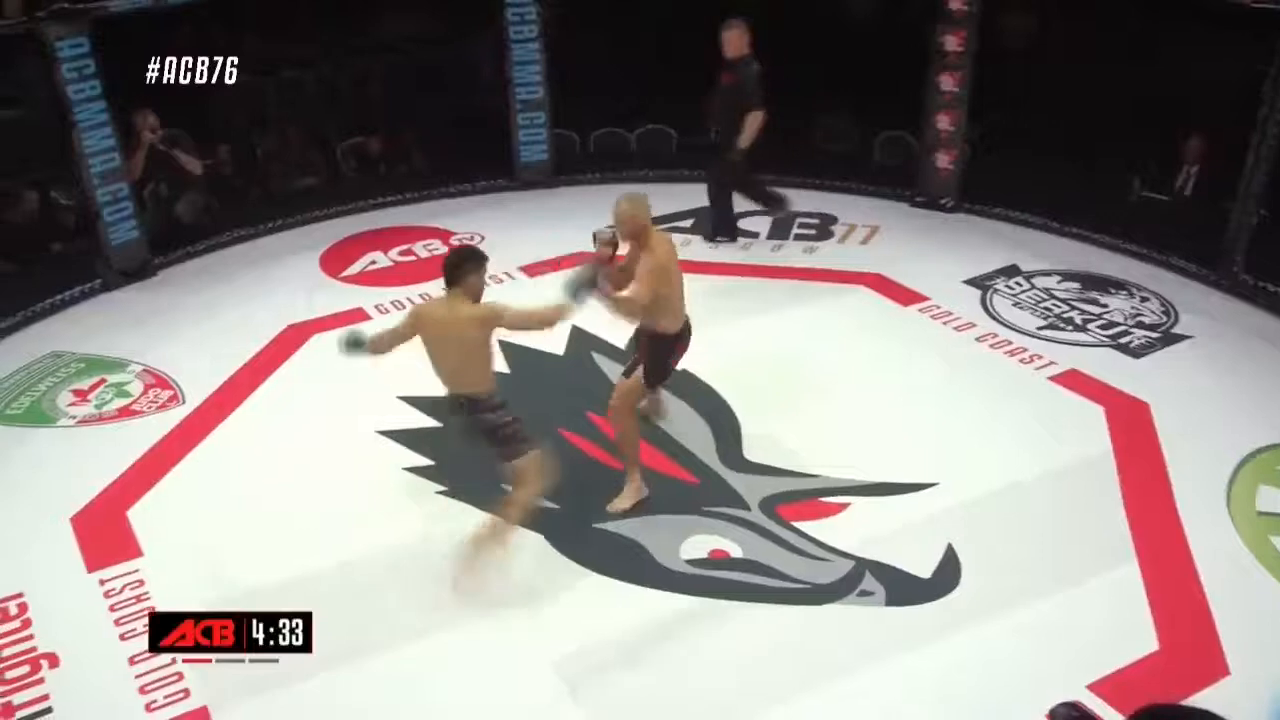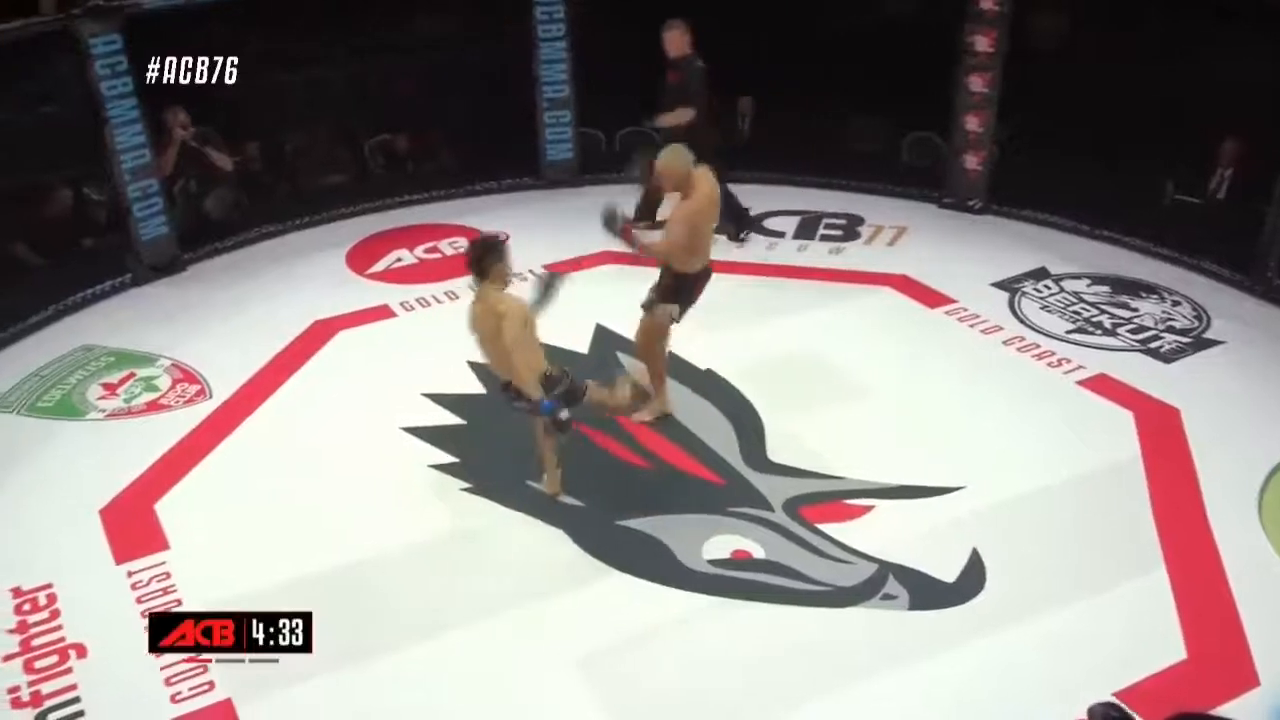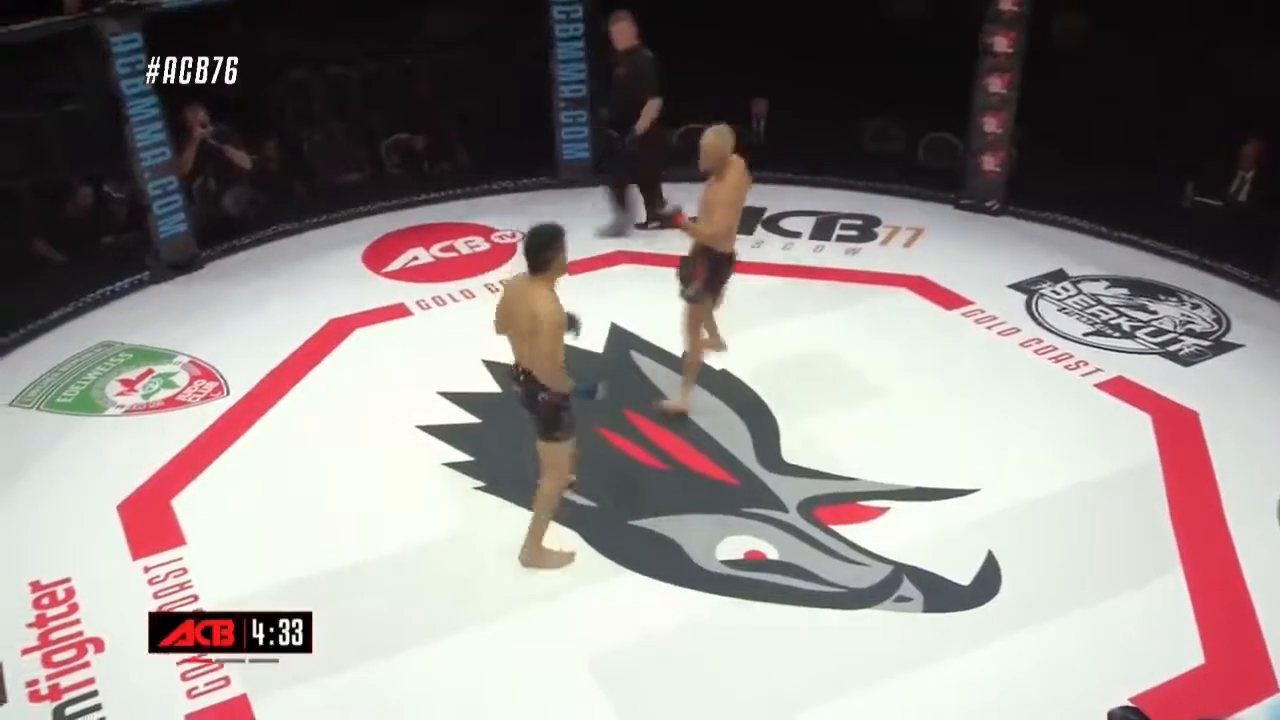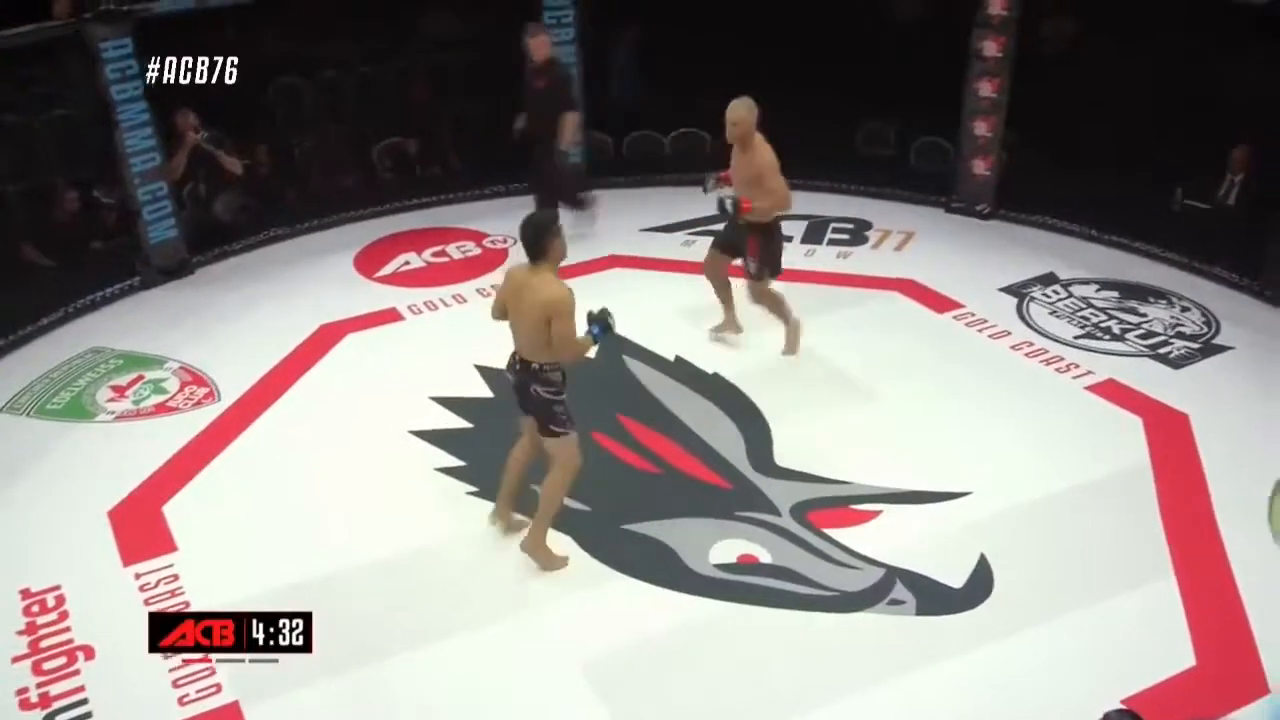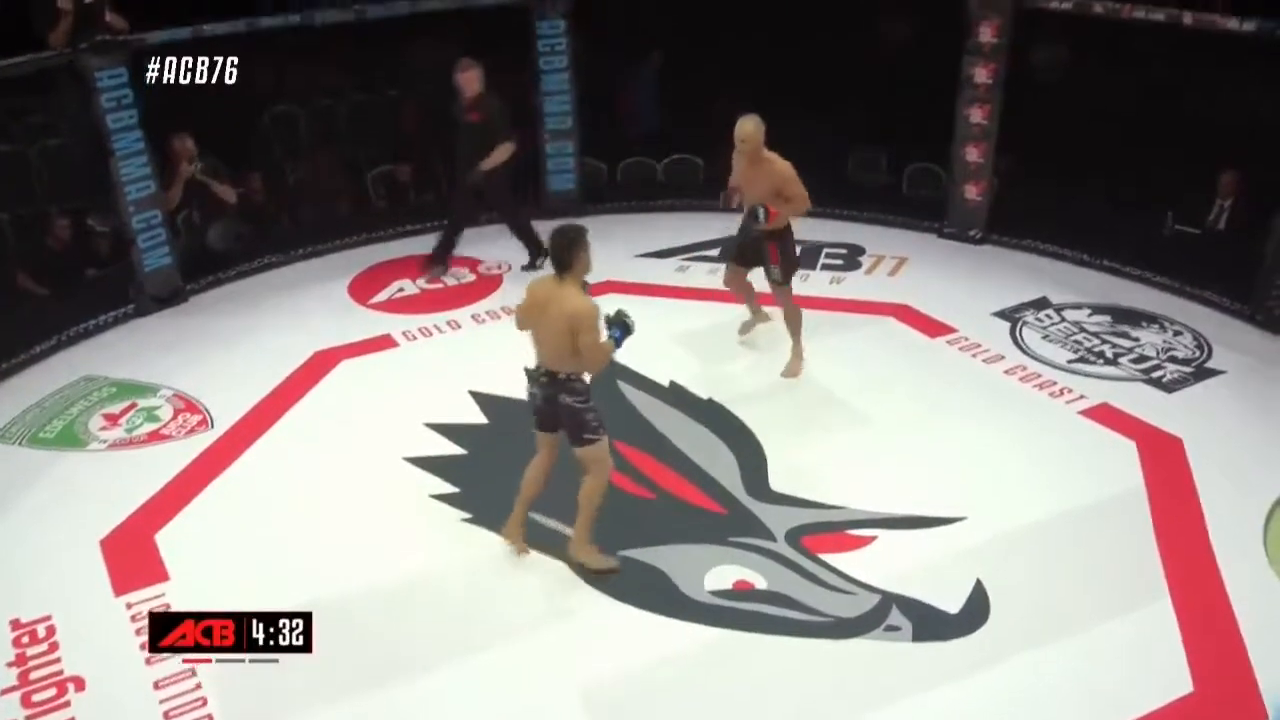
dt=0.3s
person 1, frame 1
left shoulder: (425, 311)
right shoulder: (481, 313)
left elbow: (385, 341)
right elbow: (539, 319)
left wrist: (360, 342)
right wrist: (576, 293)
left hip: (460, 404)
right hip: (485, 407)
right knee: (537, 476)
right ankle: (486, 539)
person 1, frame 2
left shoulder: (476, 310)
right shoulder: (510, 305)
right elbow: (516, 351)
left wrist: (539, 299)
right wrist: (543, 402)
left hip: (516, 390)
right hip: (543, 385)
left knee: (543, 425)
right knee: (590, 390)
left ankle: (552, 477)
right ankle: (617, 397)
person 1, frame 3
left shoulder: (514, 286)
right shoulder: (550, 310)
left elbow: (501, 326)
right elbow: (548, 371)
right wrist: (576, 389)
left hip: (521, 378)
right hip: (544, 388)
left knee: (550, 441)
right knee: (557, 467)
left ankle: (553, 480)
right ankle: (532, 548)
person 1, frame 4
left shoulder: (515, 276)
right shoulder: (559, 295)
left elbow: (498, 312)
right elbow: (568, 353)
right wrist: (597, 331)
left hip: (518, 368)
right hip: (544, 380)
left knee: (529, 440)
right knee: (567, 462)
left ankle: (503, 509)
right ankle: (536, 541)
person 1, frame 5
left shoulder: (537, 288)
right shoulder: (584, 308)
left elbow: (521, 322)
right elbow: (594, 362)
right wrist: (617, 335)
left hip: (540, 383)
right hip: (569, 391)
left knee: (545, 456)
right knee: (600, 467)
left ankle: (515, 527)
right ankle: (582, 546)
person 2, frame 1
left shoulder: (655, 258)
right shoulder: (646, 241)
left elbow: (635, 310)
right elbow: (621, 275)
left wrist: (601, 288)
left hip: (665, 340)
right hip: (658, 330)
left knee: (619, 408)
right knee: (635, 369)
left ankle: (635, 484)
right ankle: (654, 404)
person 2, frame 2
left shoulder: (689, 210)
right shoulder: (705, 178)
left elbow: (664, 251)
left wrist: (627, 233)
left hip: (682, 278)
right hip: (693, 269)
left knee: (644, 338)
right knee: (653, 331)
left ankle: (660, 401)
right ankle: (654, 380)
person 2, frame 3
left shoulder: (727, 187)
right shoulder: (736, 164)
left elbow: (717, 235)
right elbow: (746, 185)
left wrist: (681, 221)
left hip: (714, 258)
right hip: (705, 251)
left knee: (692, 322)
right knee: (693, 300)
left ankle: (685, 396)
right ankle: (714, 340)
person 2, frame 4
left shoulder: (762, 157)
right shoulder: (741, 143)
left elbow: (783, 202)
left wrist: (744, 206)
right wrist: (724, 178)
left hip: (761, 229)
right hip: (741, 220)
left knee: (759, 293)
right knee: (711, 267)
left ankle: (790, 325)
right ankle: (730, 320)
person 2, frame 5
left shoulder: (780, 169)
right shoulder: (738, 156)
left elbow: (804, 204)
left wrist: (772, 212)
right wrist: (733, 193)
left hip: (775, 236)
right hip: (750, 227)
left knee: (781, 296)
right knee: (732, 280)
left ankle: (797, 351)
right ankle: (757, 314)
person 3, frame 1
left shoulder: (747, 72)
right shoulder: (733, 67)
left elbow: (756, 114)
left wrist: (741, 147)
right wrist: (716, 127)
left hip: (740, 142)
right hip: (730, 139)
left knee: (718, 184)
right knee: (739, 180)
left ankle: (725, 231)
right ankle: (775, 203)
person 3, frame 2
left shoulder: (693, 70)
right shoulder: (676, 66)
left elbow: (689, 112)
left wrist: (657, 121)
left hip: (693, 138)
right hip: (676, 135)
left ankle: (741, 225)
right ankle: (644, 219)
person 3, frame 3
left shoulder: (643, 60)
right shoulder: (622, 58)
left elbow: (655, 101)
left wrist: (637, 132)
right wrist: (610, 111)
left hip: (639, 133)
right hip: (627, 129)
left knee: (619, 176)
right knee: (646, 176)
left ankle: (626, 218)
right ankle: (656, 216)
person 3, frame 4
left shoulder: (558, 74)
right shoulder: (533, 71)
left elbow: (571, 113)
left wrist: (563, 148)
right wrist: (521, 124)
left hip: (550, 142)
right hip: (537, 139)
left knee: (546, 185)
right knee: (546, 185)
right ankle: (581, 203)
person 3, frame 5
left shoulder: (492, 107)
right shoulder: (461, 106)
left elbow: (508, 144)
left wrist: (483, 167)
left hip: (490, 174)
right hip: (467, 174)
left knee: (512, 216)
right knee: (455, 219)
left ankle: (538, 253)
right ankle: (439, 261)
